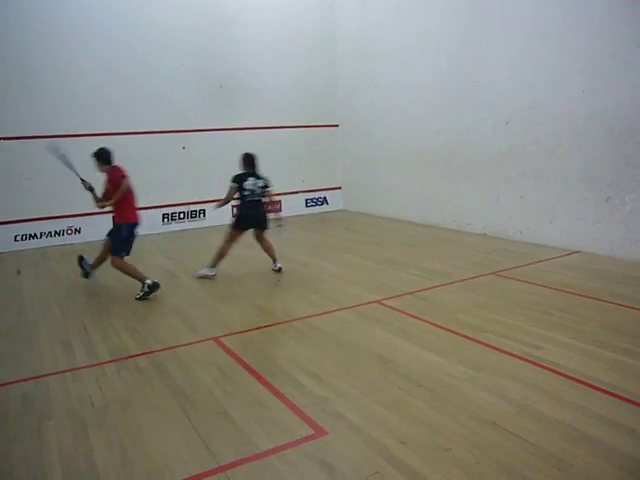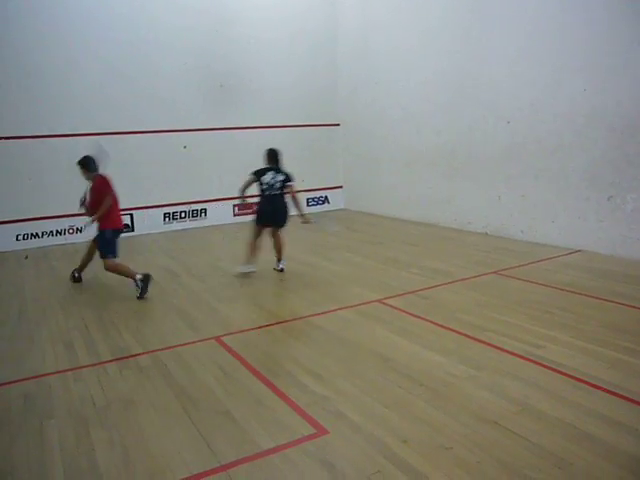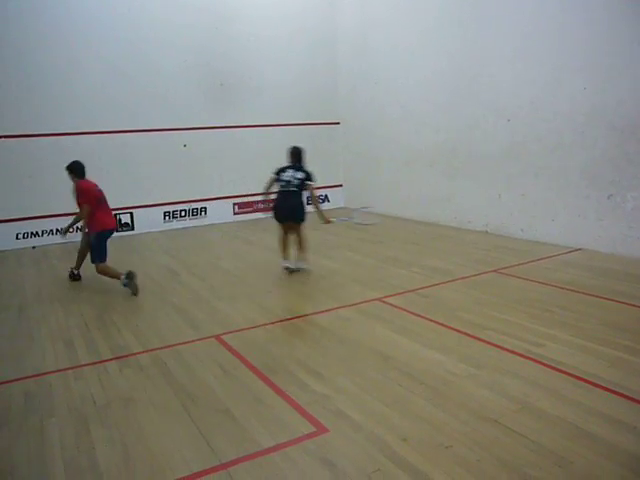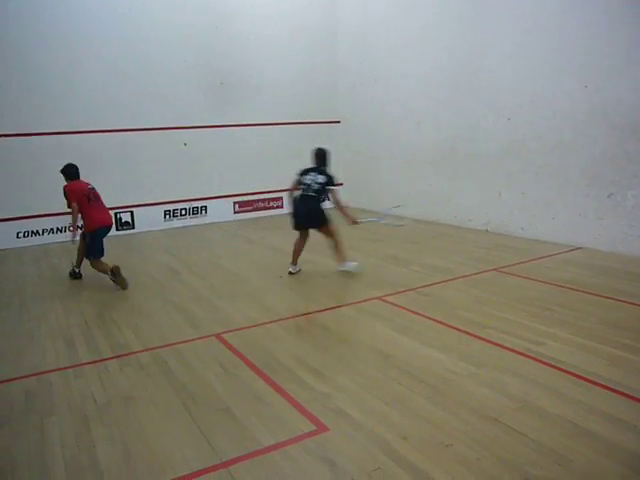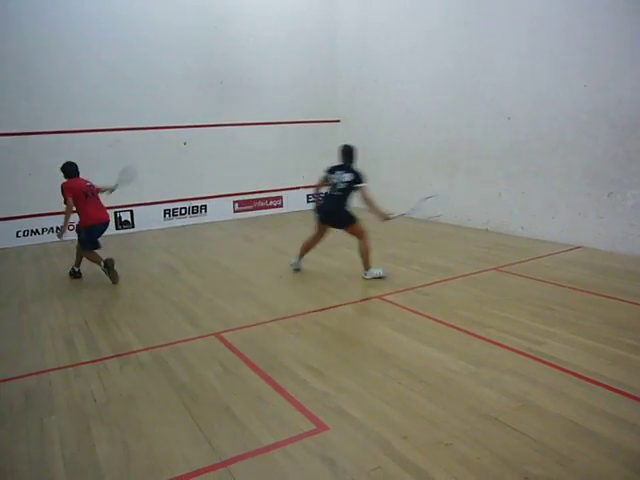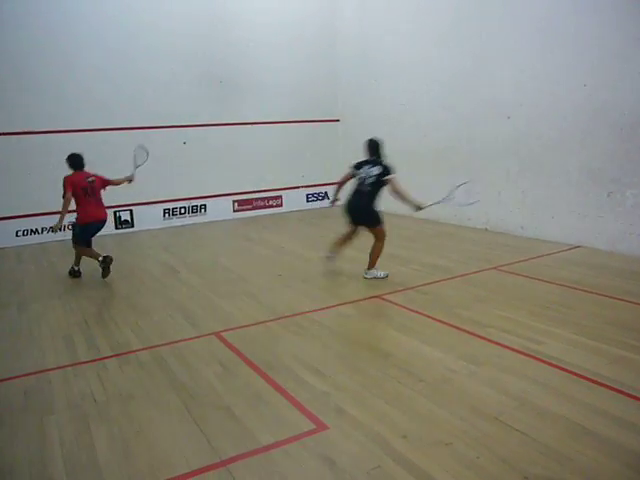
dt=0.1s
person 1, frame 1
left shoulder: (116, 171)
right shoulder: (109, 179)
left elbow: (126, 184)
right elbow: (101, 202)
left wrist: (111, 202)
right wrist: (92, 190)
left hip: (126, 221)
right hip: (121, 220)
left knee: (117, 261)
right knee: (108, 246)
left ankle: (148, 283)
right ankle: (90, 268)
person 1, frame 2
left shoulder: (100, 180)
right shoulder: (94, 187)
left elbow: (110, 199)
right elbow: (90, 212)
left wrist: (97, 216)
right wrist: (85, 205)
left hip: (110, 226)
right hip: (106, 226)
left knee: (109, 263)
right knee: (93, 247)
left ankle: (139, 278)
right ankle: (78, 273)
person 1, frame 3
left shoulder: (80, 186)
right shoulder: (91, 185)
left elbow: (85, 211)
left wrist: (71, 225)
right wrist: (71, 225)
left hip: (100, 227)
right hip: (110, 224)
left knee: (100, 267)
right knee: (85, 241)
left ankle: (124, 277)
right ankle: (76, 271)
person 1, frame 4
left shoulder: (68, 188)
right shoulder: (87, 185)
left elbow: (75, 208)
left wrist: (74, 229)
left hip: (95, 225)
right hip: (108, 221)
left knee: (95, 261)
right knee: (83, 239)
left ankle: (111, 272)
right ankle: (76, 269)
person 1, frame 5
left shoulder: (66, 185)
right shoulder: (87, 183)
left elbow: (70, 204)
right elbow: (100, 189)
left wrist: (64, 226)
right wrist: (108, 189)
left hip: (89, 222)
right hip: (104, 219)
left knee: (87, 250)
right knee: (83, 243)
left ankle: (104, 263)
right ankle: (76, 269)
person 1, frame 6
left shoulder: (69, 179)
right shoulder: (95, 177)
left elbow: (68, 198)
right elbow: (115, 182)
left wrist: (60, 221)
right wrist: (127, 178)
left hip: (87, 219)
right hip: (102, 217)
left knee: (79, 246)
right knee: (82, 240)
left ankle: (102, 259)
right ankle: (76, 268)
person 2, frame 1
left shoulder: (237, 178)
right shoulder: (263, 180)
left elbow: (228, 198)
right elbow: (271, 200)
left wrist: (219, 204)
left hip: (245, 214)
right hip: (259, 215)
left knee: (228, 242)
right knee: (260, 237)
left ankle: (211, 269)
right ankle: (276, 263)
person 2, frame 2
left shoulder: (259, 172)
right shoulder: (285, 175)
left elbow: (243, 188)
right elbow: (293, 196)
left wrist: (242, 197)
right wrist: (302, 214)
left hip: (265, 208)
right hip: (280, 208)
left knee: (256, 236)
right knee: (275, 234)
left ankle: (249, 265)
right ankle: (279, 263)
person 2, frame 3
left shoulder: (281, 170)
right shoulder: (305, 174)
left elbow: (267, 188)
right elbow: (313, 196)
left wrist: (266, 198)
right wrist: (322, 215)
left hip: (280, 205)
right hip: (295, 205)
left knee: (285, 232)
right knee: (297, 232)
left ankle: (286, 261)
right ankle: (300, 260)
person 2, frame 4
left shoulder: (305, 172)
right shoulder: (328, 178)
left elbow: (292, 189)
right elbow: (336, 201)
left wrist: (294, 203)
right wrist: (349, 217)
left hip: (299, 208)
right hip: (314, 210)
left knee: (303, 236)
right knee: (333, 235)
left ankle: (293, 266)
right ankle: (344, 264)
person 2, frame 5
left shoulder: (332, 170)
right shoulder: (356, 175)
left elbow: (318, 186)
right elbow: (366, 197)
left wrist: (317, 200)
right wrist: (380, 214)
left hip: (325, 207)
right hip: (337, 210)
left knee: (318, 235)
right knee: (363, 236)
left ankle: (297, 261)
right ankle: (368, 271)
person 2, frame 6
left shoulder: (360, 165)
right shoulder: (384, 168)
left elbow: (342, 181)
right elbow: (396, 190)
left wrist: (335, 196)
right wrist: (413, 204)
left hip: (353, 204)
right hip: (366, 207)
left knee: (353, 231)
right knee: (380, 237)
left ankle: (333, 252)
right ankle: (370, 270)
